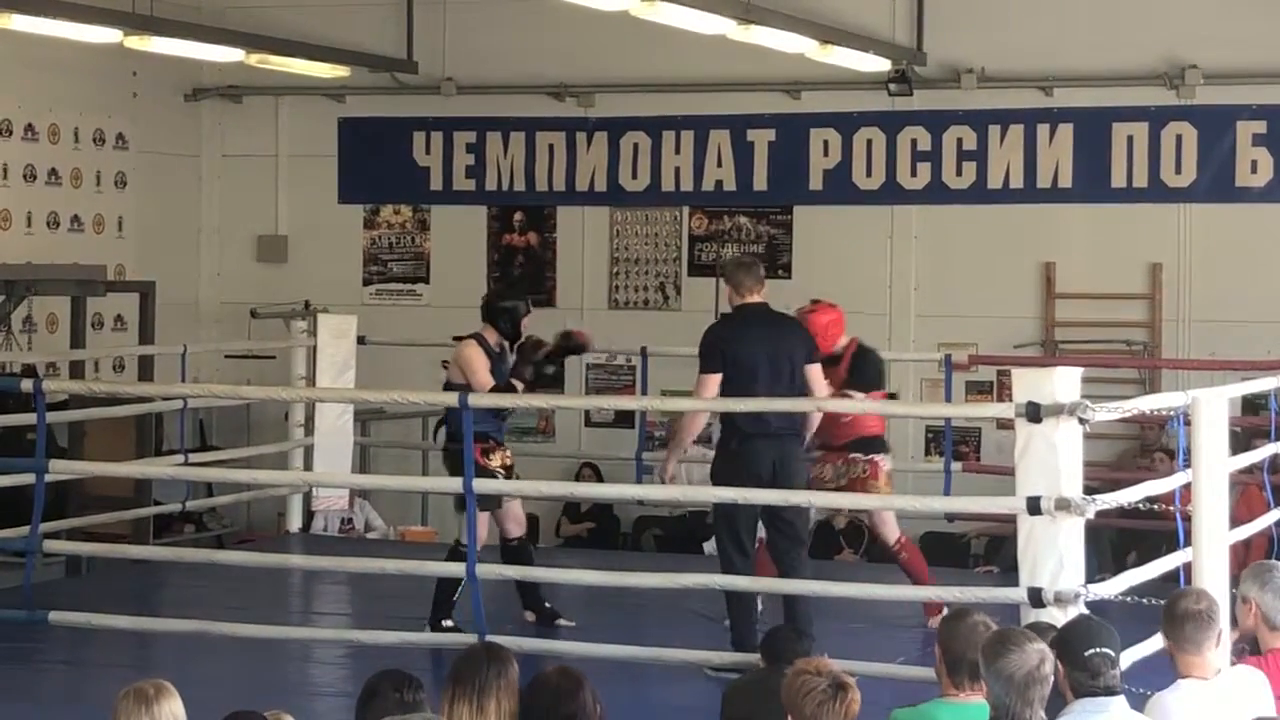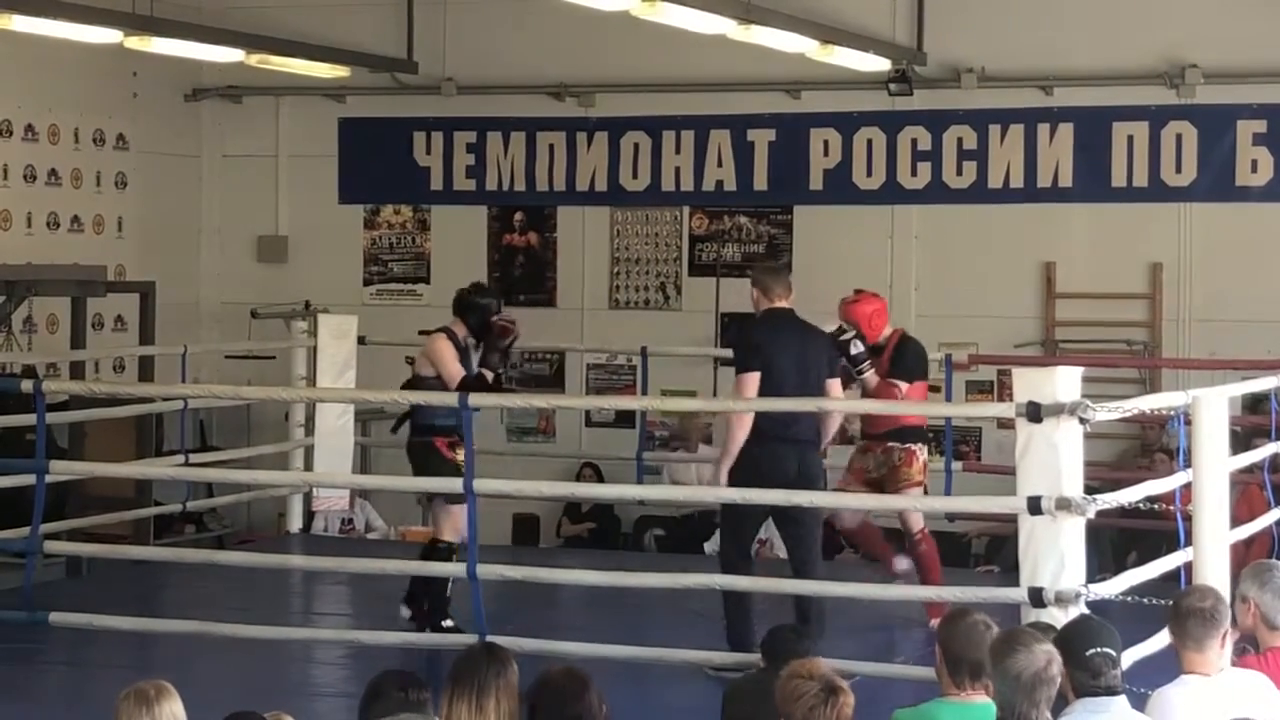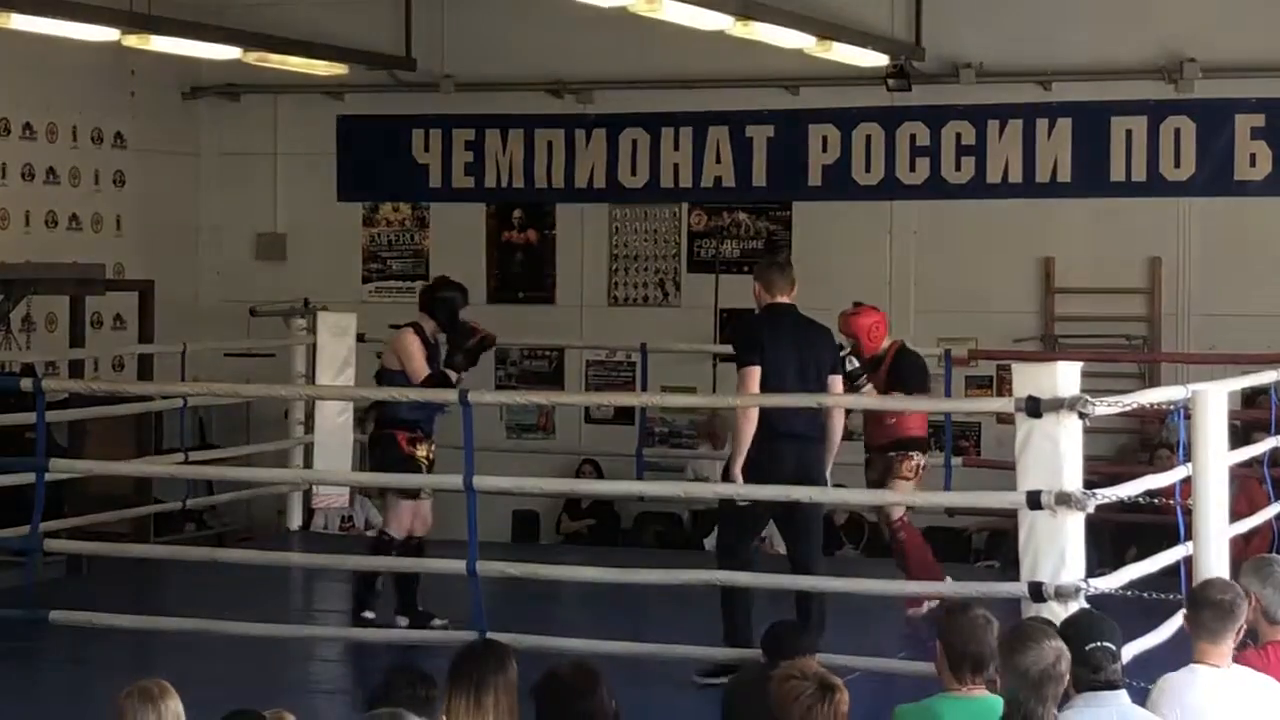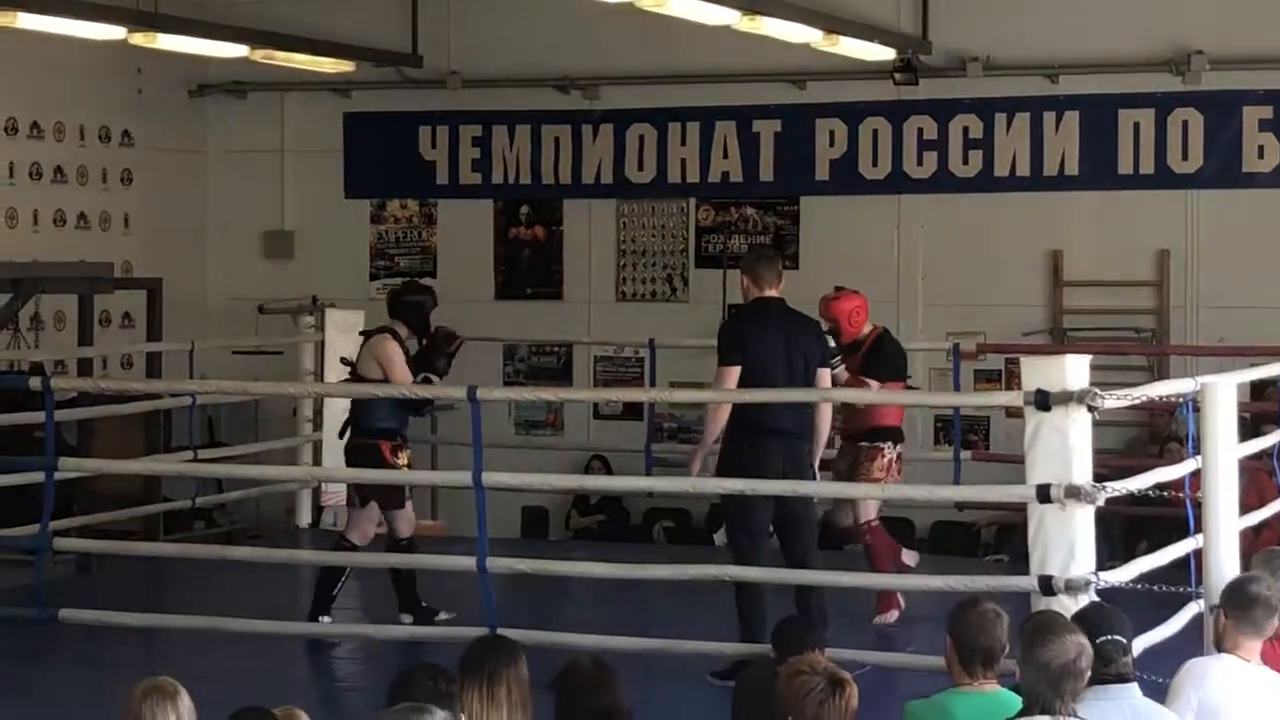
dt=0.3s
person 1, frame 1
left shoulder: (720, 333)
right shoulder: (795, 329)
left elbow: (702, 405)
right elbow: (820, 394)
left wrist: (672, 457)
left hip: (741, 451)
right hip: (789, 452)
left knee: (737, 555)
right knee: (792, 552)
left ankle: (746, 652)
person 1, frame 2
left shoulder: (753, 335)
right shoulder: (819, 339)
left elbow: (744, 407)
right elbow: (835, 408)
left wrist: (723, 465)
left hip: (761, 455)
right hip: (805, 459)
left knee: (735, 552)
right knee: (807, 559)
left ankle: (742, 652)
person 1, frame 3
left shoulder: (753, 330)
right shoulder: (822, 336)
left elbow: (750, 401)
right elbow: (836, 408)
left wrist: (736, 464)
right wrist: (825, 464)
left hip: (765, 453)
right hip: (808, 456)
left knee: (735, 554)
right knee: (807, 560)
person 1, frame 4
left shoulder: (738, 325)
right shoulder: (810, 328)
left elbow: (724, 399)
right elbow: (824, 401)
left wrist: (700, 454)
right wrist: (813, 457)
left hip: (750, 452)
right hip: (796, 451)
left knee: (749, 556)
right knee: (803, 554)
left ankle: (754, 658)
person 2, frame 1
left shoulder: (500, 349)
right shoulder: (470, 351)
left elbow: (532, 385)
right elbow: (494, 399)
left wrist: (558, 356)
right wrist: (527, 365)
left hip: (494, 449)
right hip: (471, 451)
left knee: (515, 527)
right knee: (474, 538)
left ankle: (536, 606)
right ankle: (440, 618)
person 2, frame 2
left shoulder: (463, 345)
right shoulder: (439, 343)
left elbow: (478, 390)
right elbow: (467, 392)
left wrist: (496, 353)
right wrist: (493, 355)
left hip: (450, 445)
right hip: (433, 445)
left knee: (453, 529)
right knee: (451, 532)
left ankle: (416, 603)
right ankle: (439, 618)
person 2, frame 3
left shoulder: (431, 340)
right shoulder: (406, 339)
left elbow: (441, 385)
right elbow: (427, 389)
left wrist: (470, 353)
right wrist: (461, 354)
left hip: (414, 442)
right hip: (397, 441)
left knee: (418, 528)
right knee: (397, 528)
left ankle: (408, 610)
right ankle: (363, 608)
person 2, frame 4
left shoulder: (391, 343)
right shoulder: (386, 345)
right elbow: (416, 400)
left wrist: (429, 356)
right wrist: (439, 361)
left hip: (388, 449)
right hip: (375, 450)
left knee: (404, 528)
right knee: (359, 535)
left ankle: (411, 607)
right ankle: (319, 614)
person 3, frame 1
left shoulder: (865, 360)
right shoulder: (827, 359)
left elbow: (845, 410)
left hip: (867, 455)
right hip: (831, 455)
left knee: (888, 535)
left ankle: (935, 603)
person 3, frame 2
left shoulder: (908, 349)
right shoulder: (868, 348)
left elbow: (890, 399)
left wrist: (860, 364)
left hip: (905, 444)
right hip: (872, 443)
left knee: (912, 523)
right knee: (845, 516)
left ankle: (937, 605)
right ankle: (895, 563)
person 3, frame 3
left shoulder: (907, 361)
right shoulder: (866, 362)
left elbow: (892, 411)
left wrist: (859, 381)
left hip: (907, 451)
right hip: (877, 452)
left knee: (893, 510)
right knee: (894, 523)
right ankle: (933, 583)
person 3, frame 4
left shoulder: (885, 348)
right shoulder: (850, 346)
right elbow: (828, 386)
left wrist: (833, 361)
left hip: (880, 442)
right hip: (853, 441)
left knee: (864, 516)
right knee: (841, 521)
left ankle: (889, 597)
right ankle: (898, 556)
